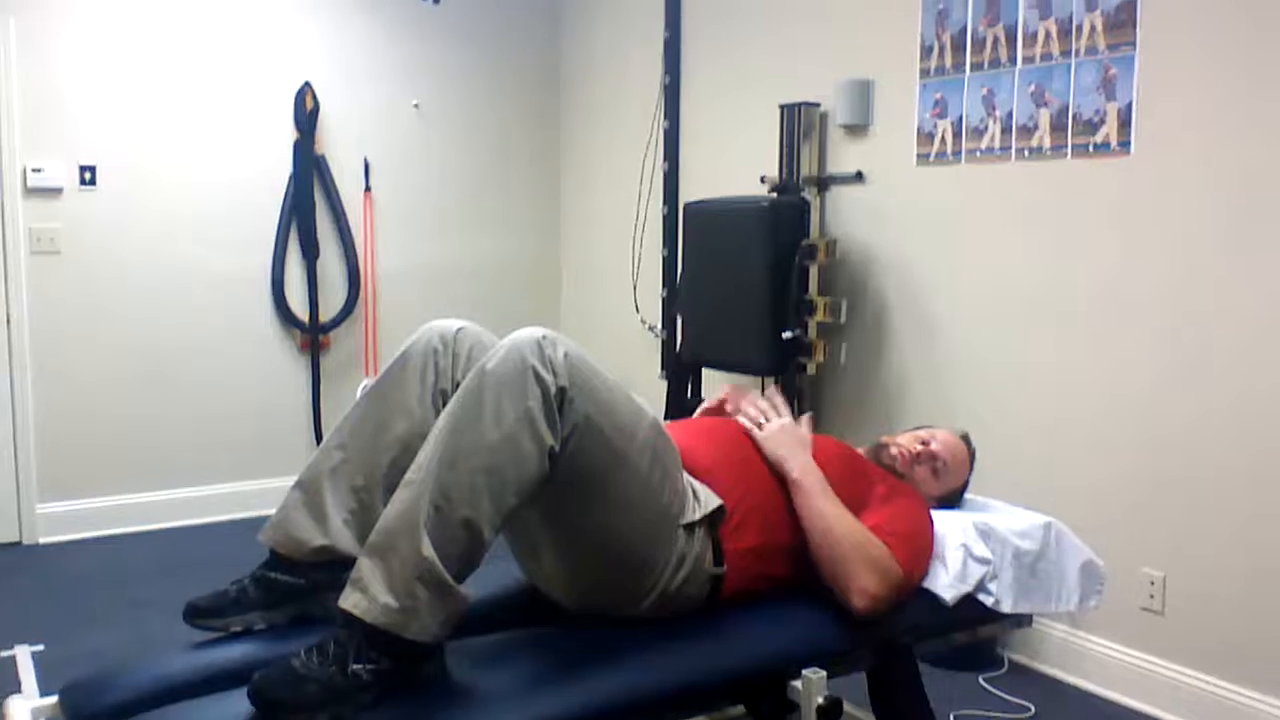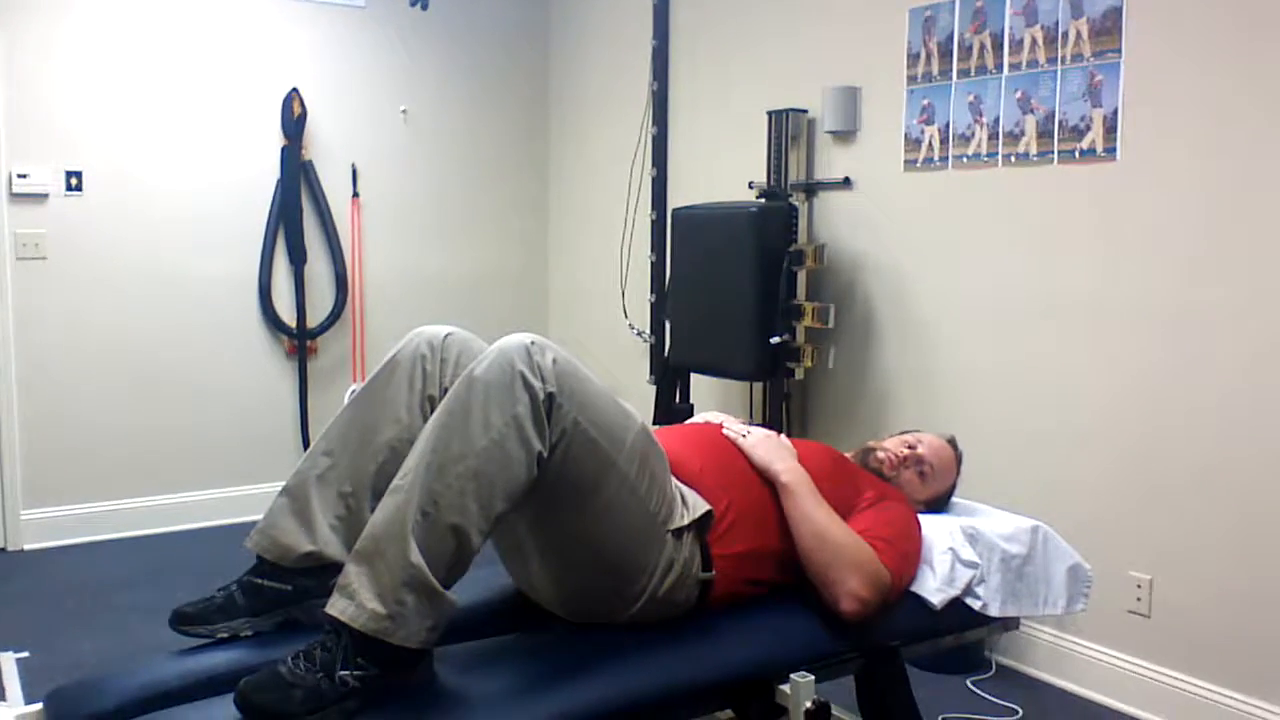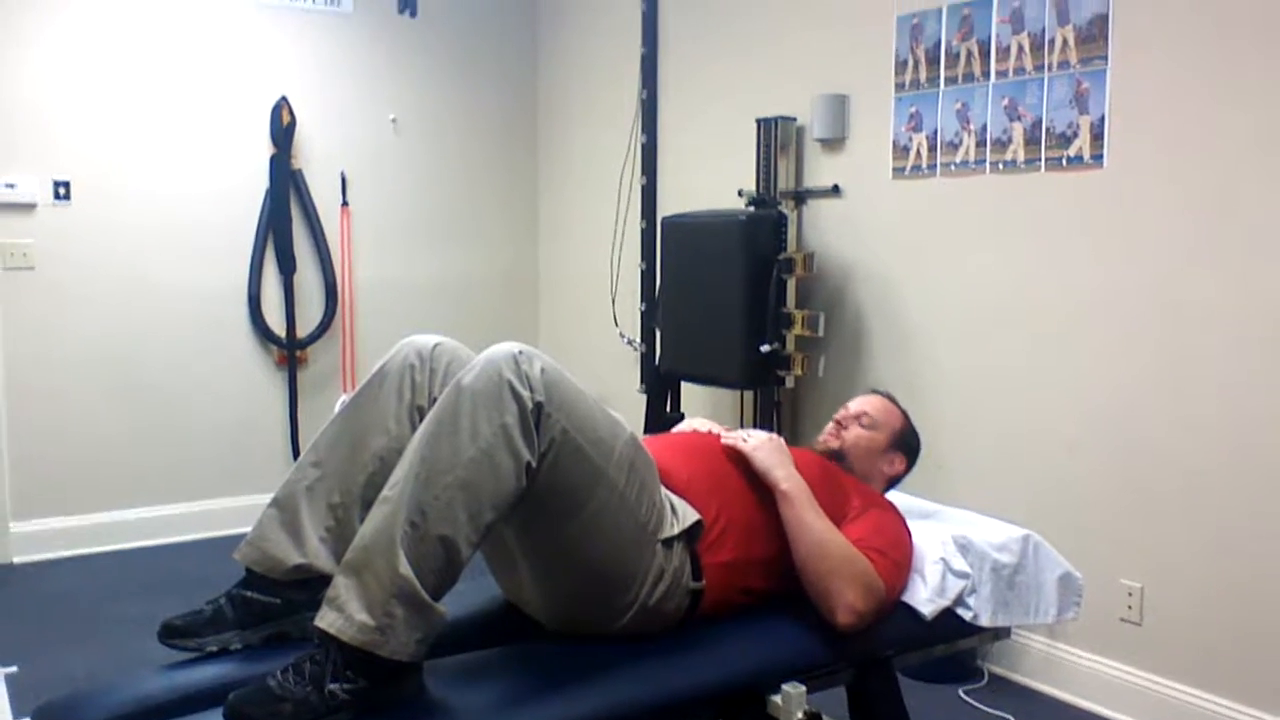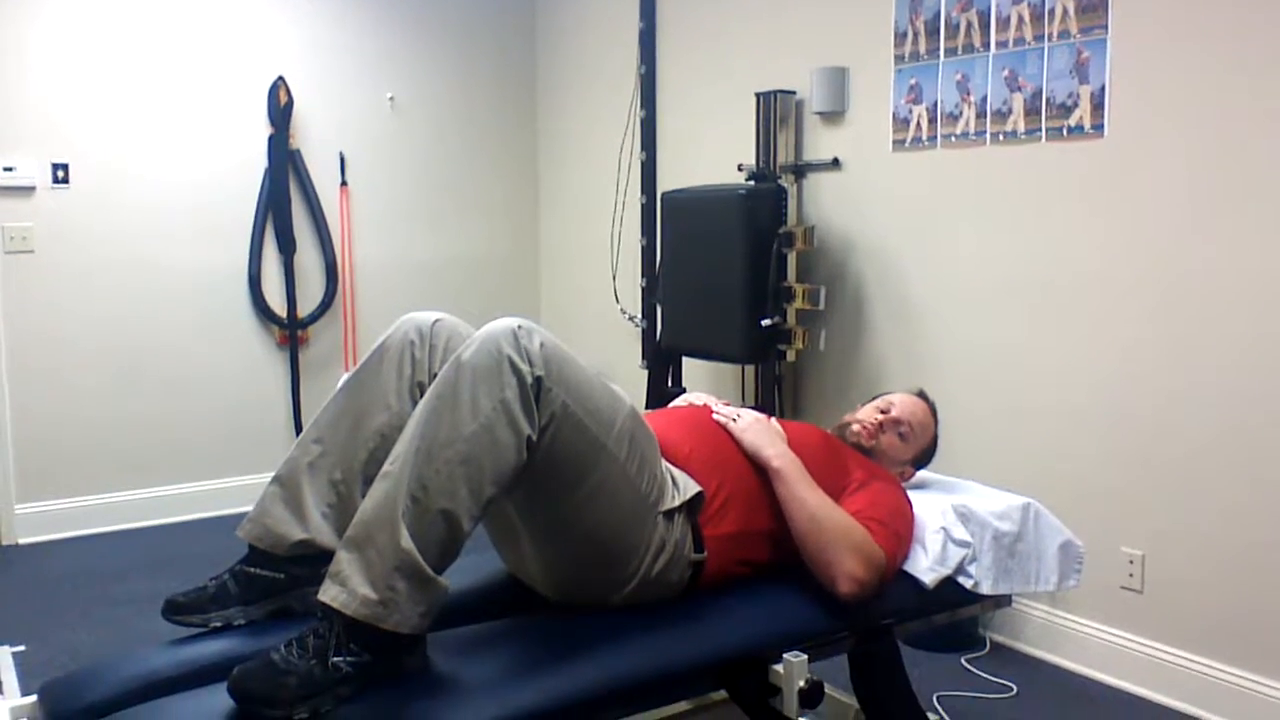
dt=1s
person 1, frame 1
left shoulder: (900, 511)
right shoulder: (796, 445)
left elbow: (863, 588)
left wrist: (795, 462)
right wrist: (703, 430)
left hip: (676, 543)
right hip: (578, 529)
left knee: (536, 360)
right knee: (450, 346)
left ankle: (389, 632)
right ankle: (308, 564)
person 1, frame 2
left shoulder: (887, 515)
right shoulder: (792, 453)
left elbow: (853, 592)
left wrist: (785, 470)
right wrist: (705, 435)
left hip: (665, 546)
right hip: (566, 532)
left knee: (525, 365)
right knee: (439, 351)
left ankle: (377, 636)
right ankle: (294, 570)
person 1, frame 3
left shoulder: (871, 514)
right shoulder: (762, 453)
left elbow: (849, 605)
left wrist: (785, 475)
right wrist: (676, 441)
left hip: (658, 557)
right hip: (554, 545)
left knee: (512, 374)
right knee: (427, 360)
left ankle: (367, 651)
right ankle: (284, 584)
person 1, frame 4
left shoulder: (878, 491)
right shoulder: (769, 431)
left elbow: (848, 573)
left wrist: (776, 455)
right wrist: (684, 411)
left hip: (656, 528)
right hip: (554, 517)
left knee: (513, 349)
right knee: (427, 338)
left ankle: (371, 624)
right ankle: (288, 557)
